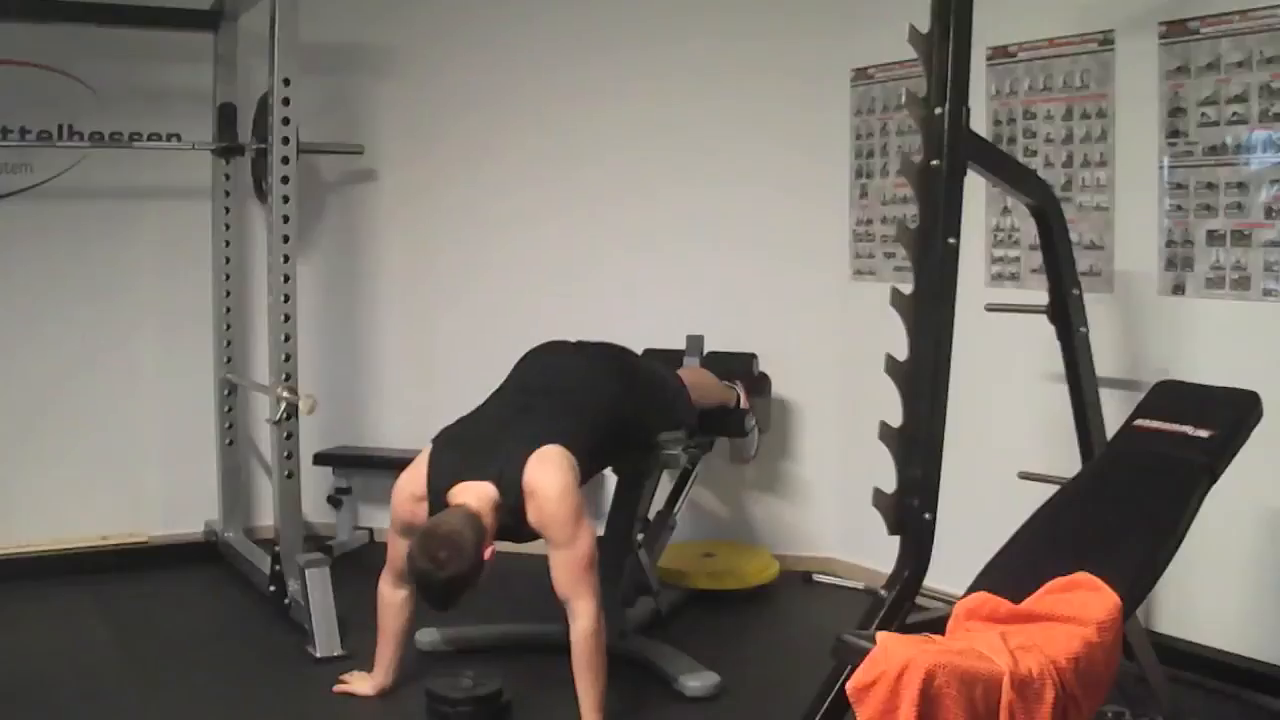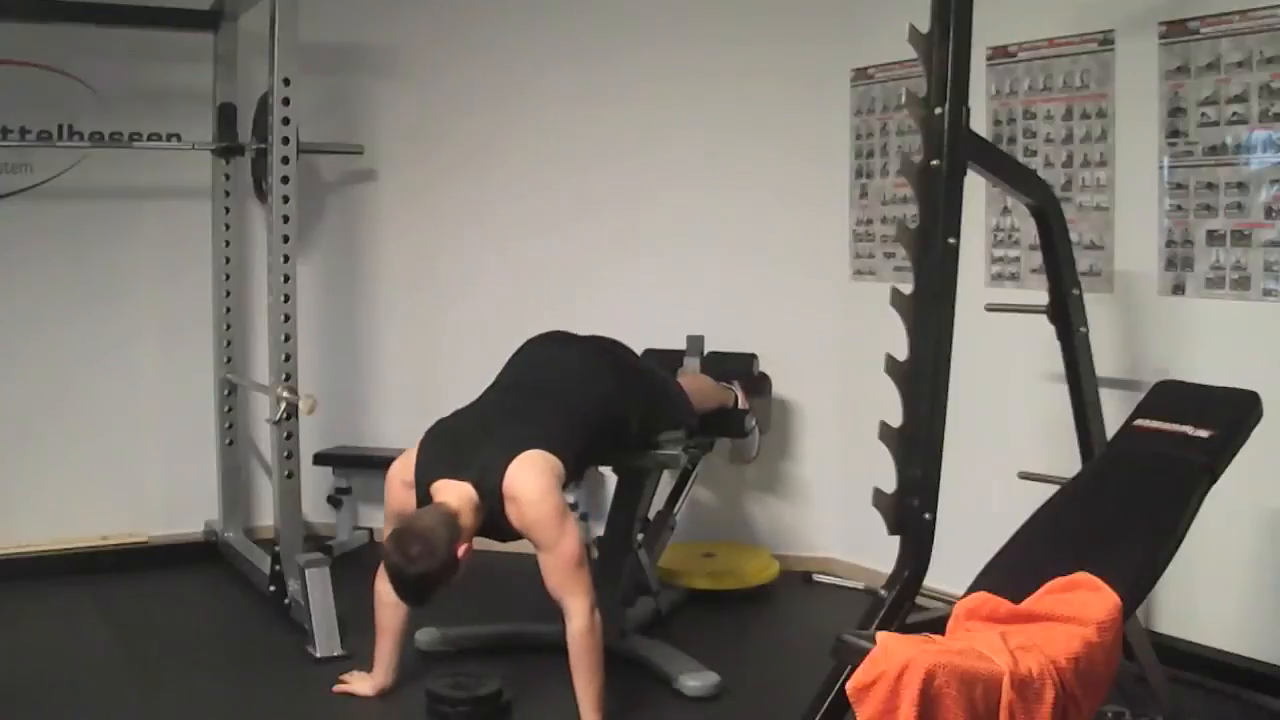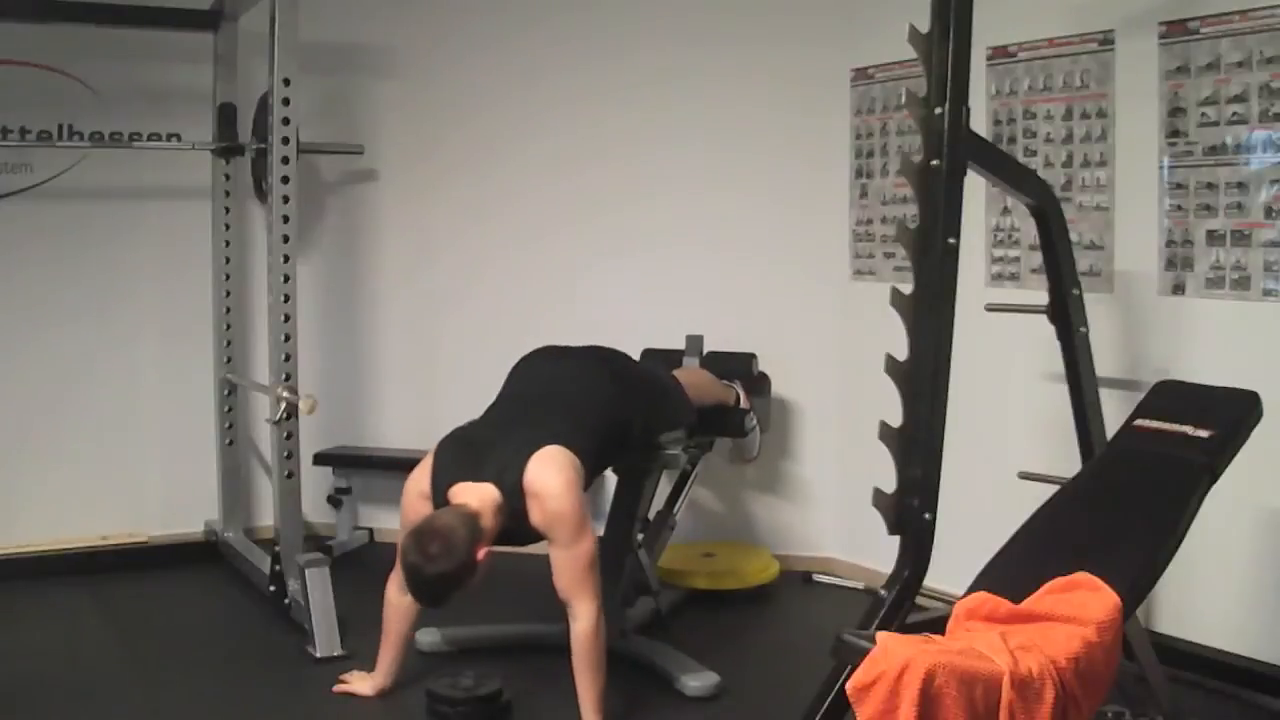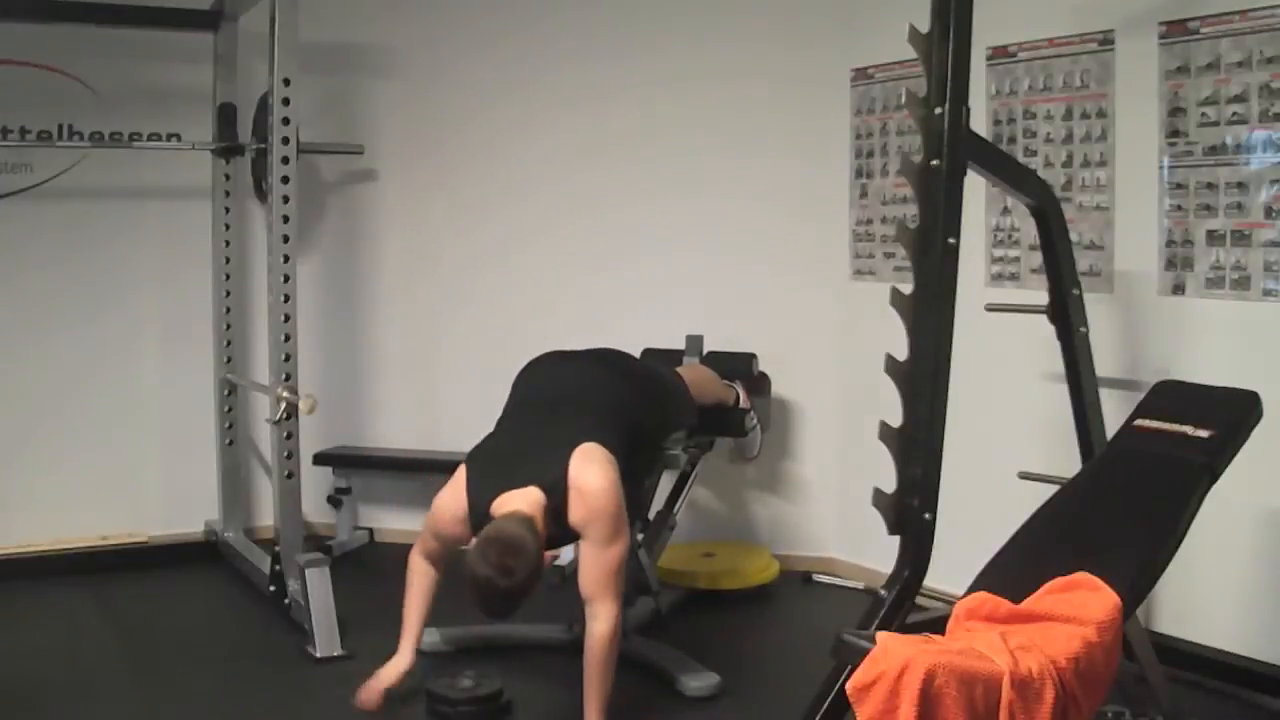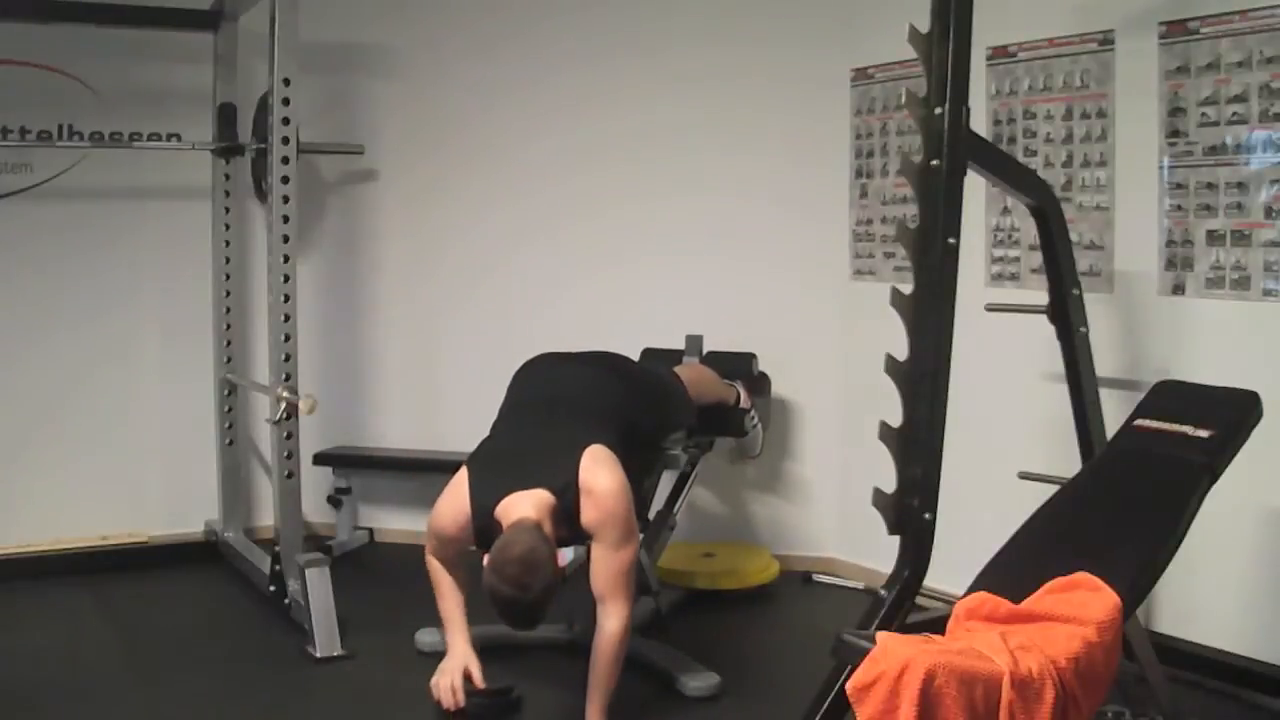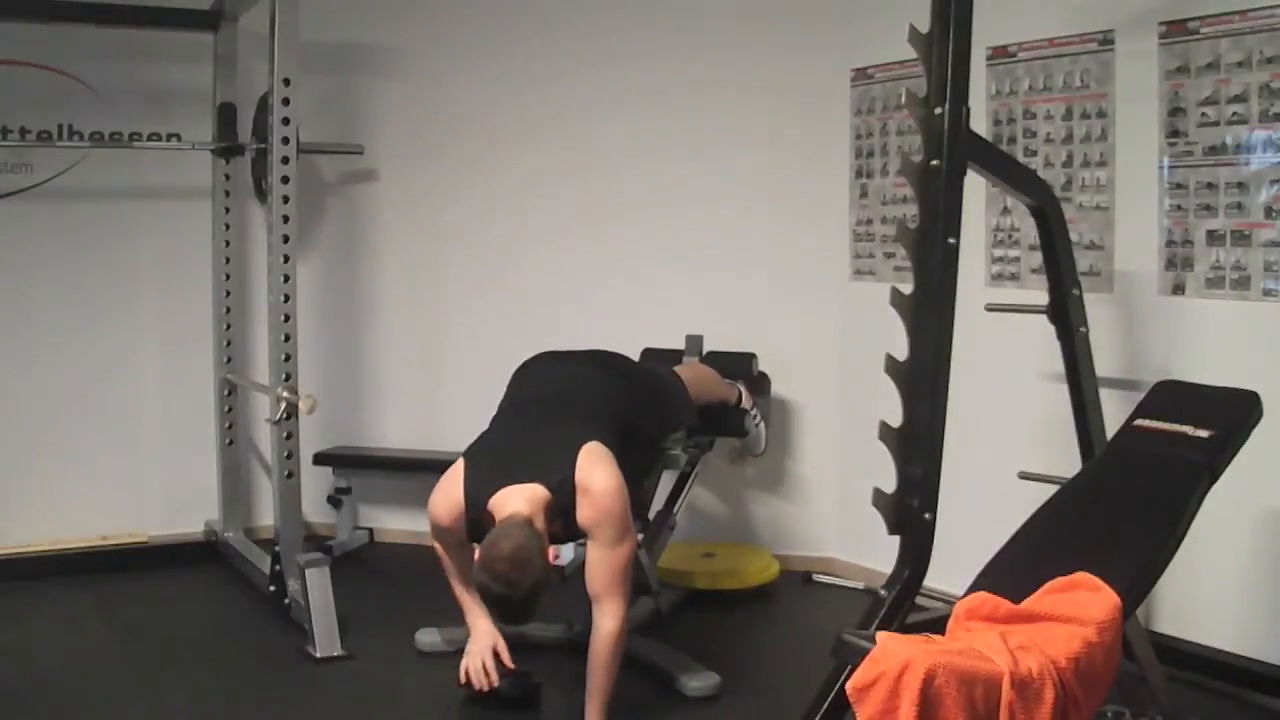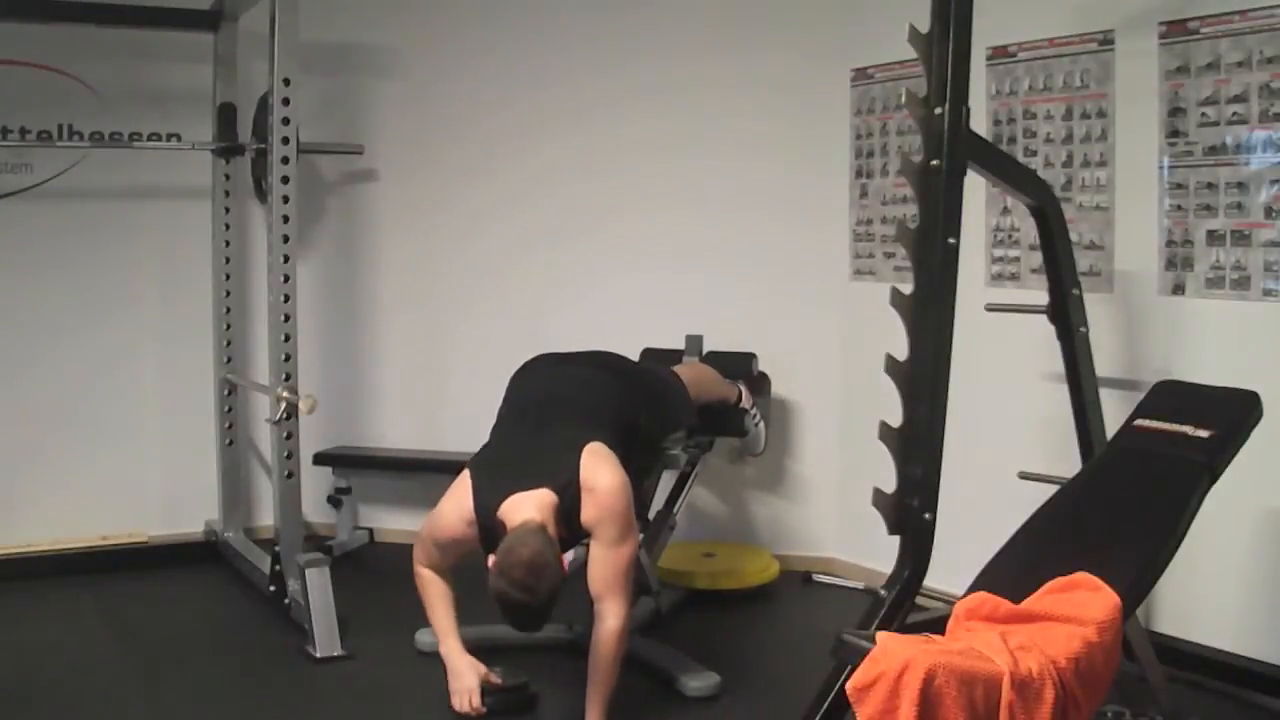
dt=0.3s
person 1, frame 1
left shoulder: (545, 490)
right shoulder: (414, 491)
left elbow: (583, 611)
right elbow: (395, 582)
right wrist: (380, 676)
left hip: (612, 380)
right hip: (542, 367)
left knee: (679, 393)
left ankle: (735, 397)
person 1, frame 2
left shoulder: (527, 494)
right shoulder: (405, 479)
left elbow: (580, 609)
right elbow: (389, 577)
right wrist: (380, 676)
left hip: (606, 378)
right hip: (537, 359)
left knee: (679, 401)
left ankle: (733, 400)
person 1, frame 3
left shoulder: (548, 491)
right shoulder: (423, 489)
left elbow: (584, 612)
right elbow: (402, 584)
right wrist: (381, 676)
left hip: (612, 385)
right hip: (539, 371)
left knee: (675, 390)
left ankle: (734, 398)
person 1, frame 4
left shoulder: (591, 489)
right shoulder: (456, 505)
left elbow: (604, 612)
right elbow: (425, 555)
right wrist: (404, 652)
left hip: (622, 386)
right hip: (546, 376)
left knee: (674, 389)
left ankle: (735, 399)
person 1, frame 5
left shoulder: (601, 492)
right shoulder: (455, 511)
left elbow: (614, 613)
right elbow: (438, 558)
right wrist: (458, 646)
left hip: (618, 386)
right hip: (539, 377)
left knee: (678, 384)
left ankle: (737, 397)
person 1, frame 6
left shoulder: (597, 490)
right shoulder: (450, 502)
left elbow: (609, 613)
right elbow: (447, 546)
right wrist: (481, 625)
left hip: (618, 385)
right hip: (537, 376)
left knee: (679, 386)
left ankle: (737, 397)
person 1, frame 7
left shoulder: (602, 490)
right shoulder: (458, 514)
left elbow: (611, 612)
right elbow: (426, 565)
right wrist: (455, 658)
left hip: (619, 386)
right hip: (537, 378)
left knee: (678, 385)
left ankle: (737, 397)
